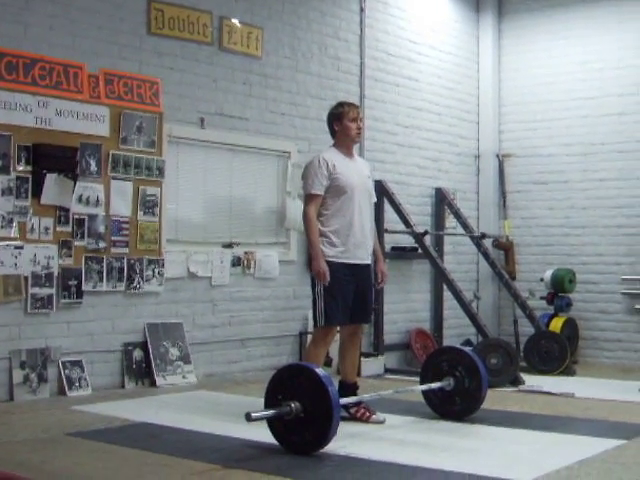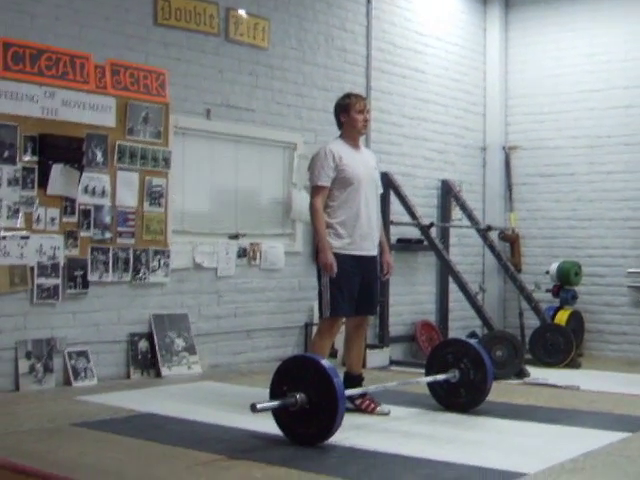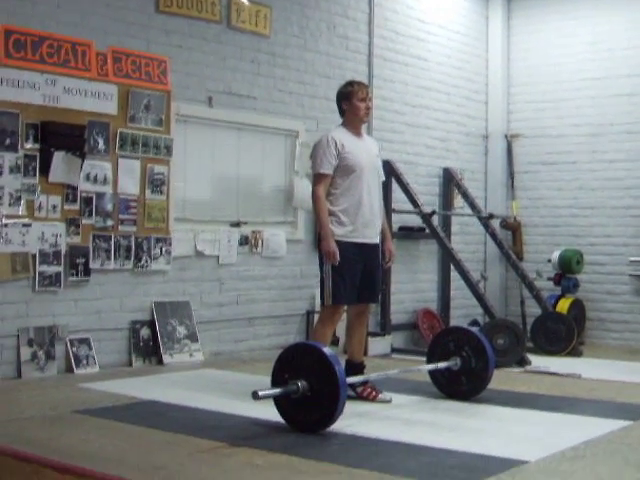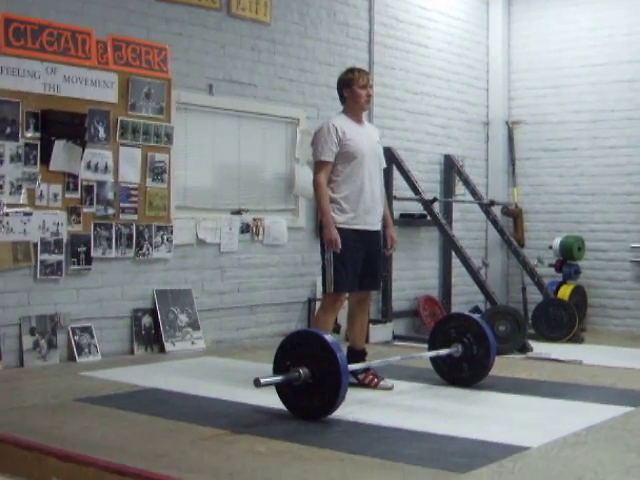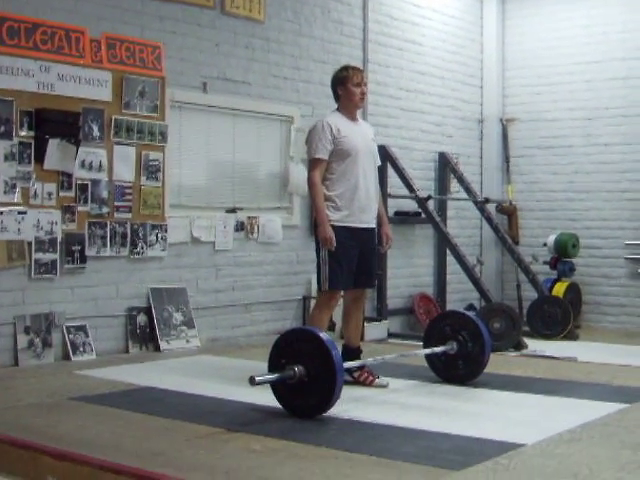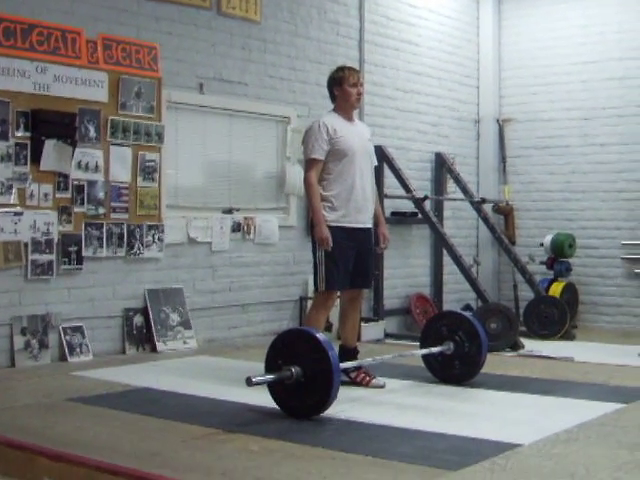
dt=0.1s
person 1, frame 1
left shoulder: (363, 166)
right shoulder: (324, 161)
right elbow: (310, 211)
left wrist: (379, 257)
right wrist: (317, 257)
left hip: (361, 262)
right hip: (334, 261)
left knee: (354, 329)
right knee: (326, 329)
left ankle: (348, 397)
person 1, frame 2
left shoulder: (370, 157)
right shoulder: (330, 153)
right elbow: (317, 203)
left wrist: (384, 249)
right wrist: (324, 249)
left hip: (367, 253)
right hip: (340, 253)
left knee: (360, 321)
right knee: (331, 321)
left ankle: (353, 388)
person 1, frame 3
left shoulder: (372, 145)
right shoulder: (332, 140)
right elbow: (319, 191)
left wrist: (386, 237)
right wrist: (327, 236)
left hip: (369, 241)
right hip: (342, 240)
left knee: (361, 308)
right knee: (333, 308)
left ankle: (355, 377)
person 1, frame 4
left shoulder: (373, 132)
right shoulder: (333, 128)
right elbow: (320, 178)
left wrist: (388, 224)
right wrist: (328, 224)
left hip: (371, 228)
right hip: (343, 228)
left knee: (363, 296)
right knee: (335, 296)
left ankle: (356, 364)
person 1, frame 5
left shoulder: (367, 130)
right shoulder: (327, 126)
right elbow: (315, 177)
left wrist: (383, 221)
right wrist: (323, 222)
left hip: (366, 225)
right hip: (338, 226)
left knee: (357, 293)
right knee: (330, 294)
left ankle: (351, 362)
person 1, frame 6
left shoulder: (363, 130)
right shoulder: (324, 126)
right elbow: (311, 177)
left wrist: (380, 221)
right wrist: (319, 222)
left hip: (362, 225)
right hip: (335, 226)
left knee: (355, 294)
right knee: (327, 295)
left ankle: (348, 362)
